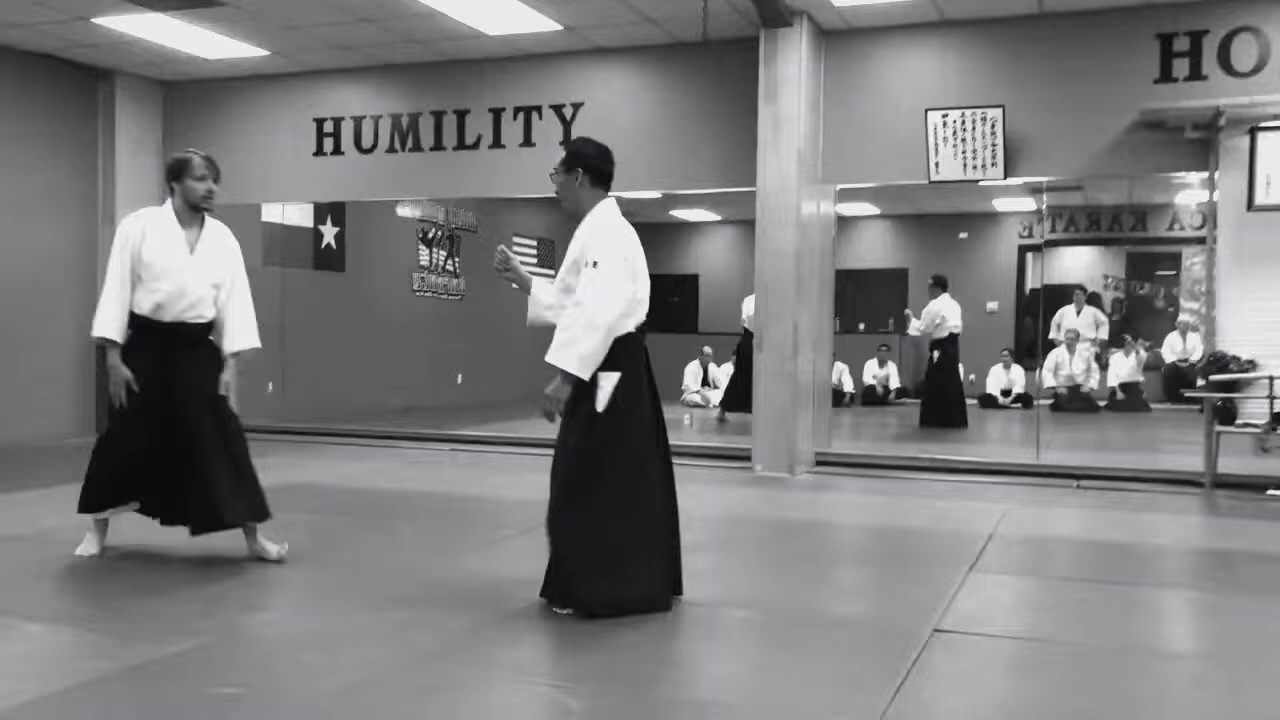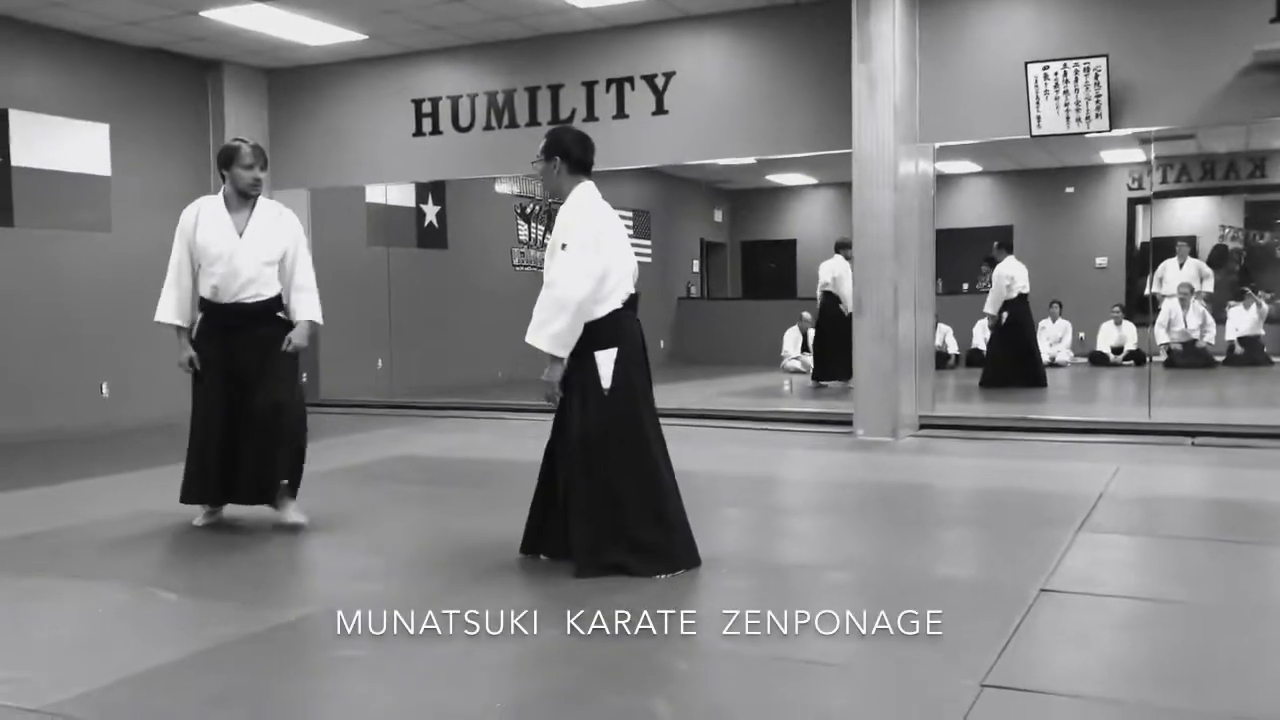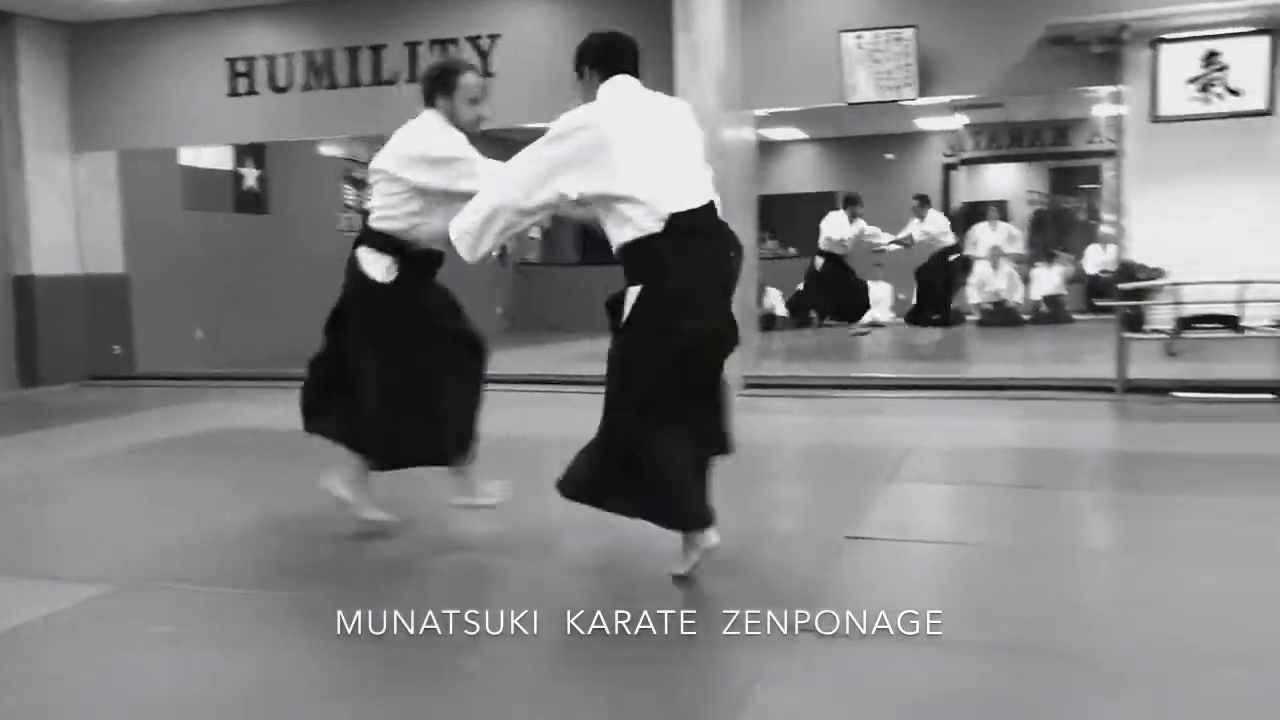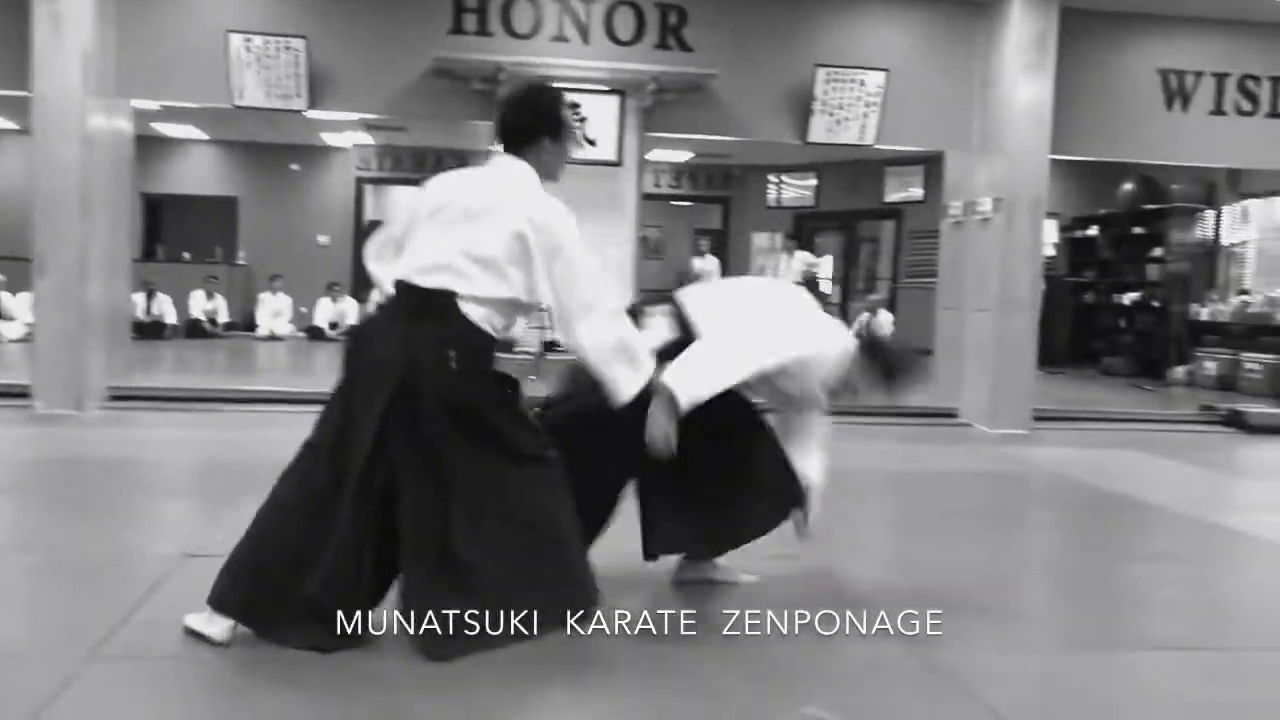
dt=1s
person 1, frame 1
left shoulder: (605, 231)
right shoulder: (599, 230)
left elbow: (598, 311)
right elbow: (575, 301)
left wrist: (563, 377)
right wrist: (523, 281)
left hip: (608, 371)
right hip: (612, 371)
left knee: (595, 482)
right knee: (621, 480)
left ankle: (605, 590)
right ankle: (640, 585)
person 1, frame 2
left shoulder: (579, 213)
right shoulder: (591, 209)
left elbow: (570, 292)
left wrist: (554, 357)
right wrist: (566, 355)
left hip: (606, 344)
right hip: (602, 342)
left knee: (623, 451)
right knee: (579, 447)
left ankle: (664, 550)
right ankle: (571, 540)
person 1, frame 3
left shoulder: (586, 124)
right shoulder: (674, 111)
left elbow: (517, 186)
left wrist: (463, 238)
left hip: (667, 267)
right hip: (712, 246)
left knee: (644, 398)
left ankle: (692, 522)
person 1, frame 4
right shoulder: (820, 342)
left elbow: (797, 434)
right elbow: (724, 350)
left wrist: (802, 493)
right wrist: (668, 401)
right hip: (674, 350)
left ankle: (698, 559)
person 2, frame 1
left shoulder: (224, 240)
right shoulder: (139, 226)
left elbow: (235, 301)
right elbow: (117, 290)
left wrist: (231, 364)
right wrist: (114, 357)
left hip: (196, 348)
right hip: (144, 345)
left knee: (223, 438)
right knee: (124, 439)
left ankle: (254, 535)
right ankle: (98, 527)
person 2, frame 2
left shoulder: (281, 219)
right shoulder: (196, 215)
left elbow: (301, 276)
right elbow: (180, 280)
left wrist: (304, 326)
right wrist: (184, 340)
left hip: (267, 326)
right hip: (216, 328)
left knee: (282, 408)
right knee: (213, 417)
left ankle: (283, 497)
right ankle: (214, 502)
person 2, frame 3
left shoulder: (428, 138)
right shoulder: (432, 143)
left elbow: (475, 185)
right elbow: (489, 183)
left hip: (392, 271)
right hip: (390, 274)
left knee: (399, 380)
right knee: (449, 360)
left ankle: (355, 480)
right ankle: (462, 479)
person 2, frame 4
left shoulder: (445, 186)
right shoulder: (547, 217)
left elbow: (381, 253)
right elbow: (590, 315)
right wrist: (643, 388)
left hip: (386, 339)
right hip: (450, 359)
left knee: (331, 472)
right knee: (517, 479)
left ankle: (230, 608)
right ankle: (519, 610)
